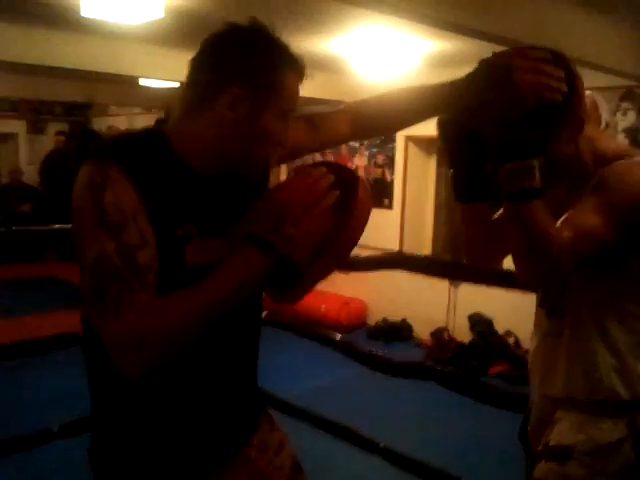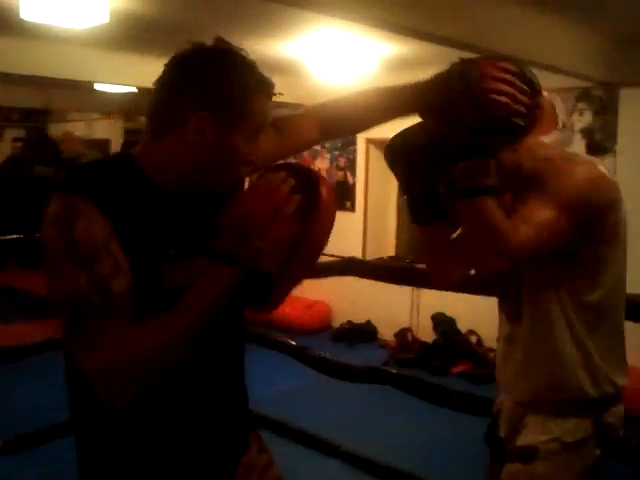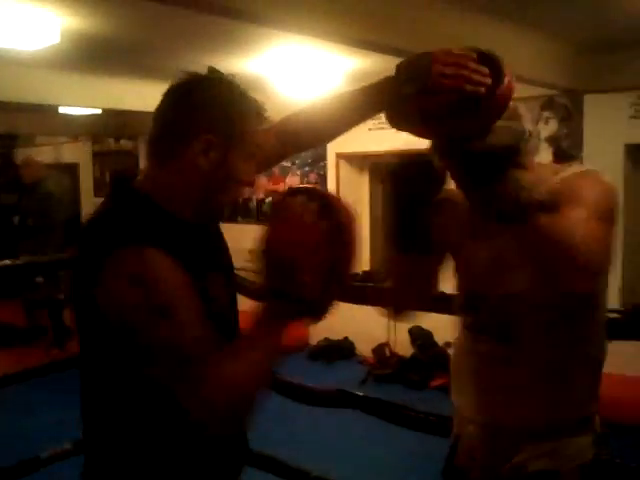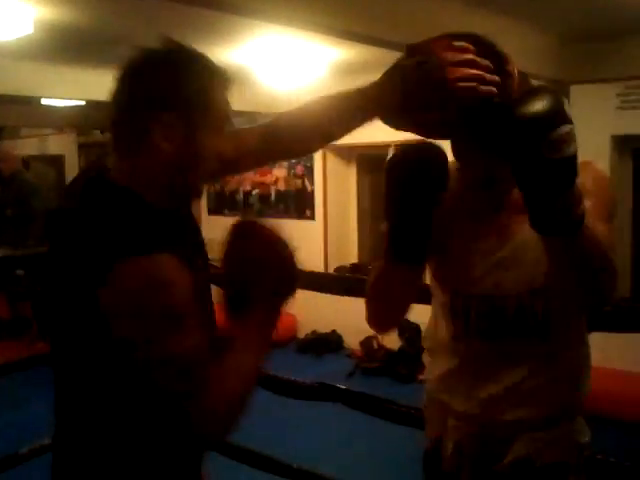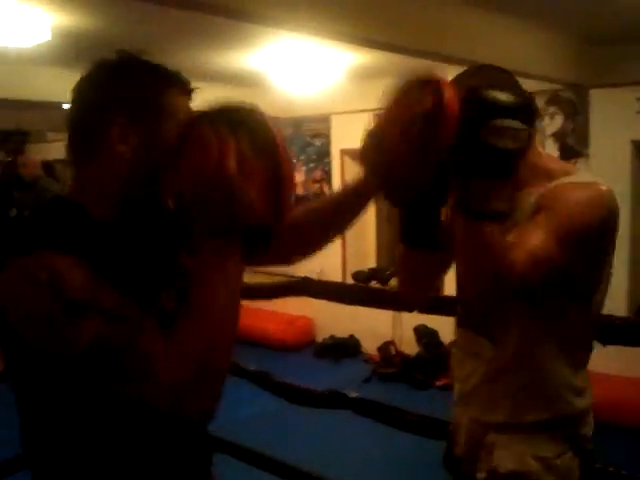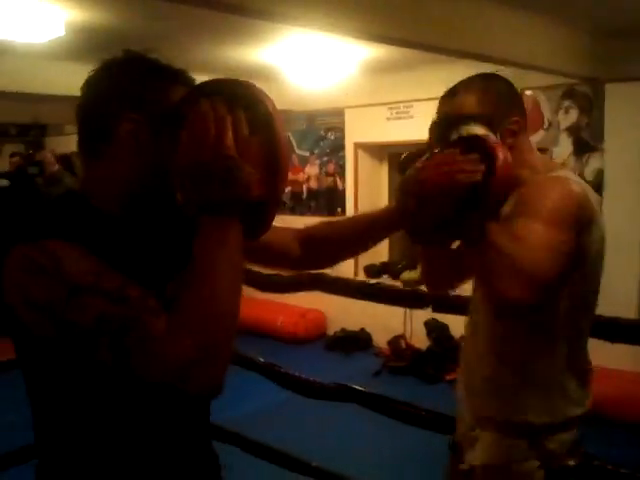
dt=0.2s
person 1, frame 1
left shoulder: (249, 153)
right shoulder: (113, 180)
left elbow: (358, 119)
right elbow: (136, 348)
left wrist: (472, 88)
right wrist: (262, 247)
person 1, frame 2
left shoulder: (217, 174)
right shoulder: (85, 211)
left elbow: (323, 121)
right elbow: (118, 379)
left wrist: (433, 92)
right wrist: (230, 264)
person 1, frame 3
left shoulder: (192, 189)
right shoulder: (138, 259)
left elbow: (292, 132)
right elbow: (222, 404)
left wrist: (396, 85)
right wrist: (285, 304)
person 1, frame 4
left shoulder: (125, 186)
right shoulder: (140, 264)
left elbow: (276, 139)
right elbow: (212, 412)
left wrist: (389, 90)
right wrist: (257, 314)
person 1, frame 5
left shoulder: (156, 219)
right shoulder: (41, 264)
left elbow: (283, 242)
right elbow: (191, 393)
left wrist: (374, 181)
right wrist: (226, 238)
person 1, frame 6
left shoulder: (175, 217)
right shoulder: (44, 257)
left elbow: (302, 247)
right elbow: (196, 371)
left wrist: (401, 213)
right wrist: (224, 215)
person 2, frame 1
right shoulder: (555, 182)
left elbow: (542, 262)
right elbow: (481, 252)
left wrist: (516, 165)
left hip: (600, 408)
right hip: (553, 389)
person 2, frame 2
left shoulder: (578, 180)
right shoulder: (506, 193)
left elbow: (500, 258)
right elbow: (445, 271)
left wrist: (471, 166)
left hip: (570, 409)
right hip: (521, 395)
person 2, frame 3
left shoulder: (579, 191)
right shoulder: (449, 210)
left elbow: (578, 283)
left wrist: (509, 178)
left hip: (552, 433)
right hip: (475, 421)
person 2, frame 4
left shoulder: (578, 182)
right shoulder: (431, 197)
left elbow: (594, 293)
right elbow: (382, 318)
left wrist: (553, 195)
right wrist: (402, 238)
left hip: (541, 422)
right hip: (452, 411)
person 2, frame 5
left shoulder: (579, 199)
right shoulder: (467, 198)
left elbow: (499, 281)
right elbow: (415, 286)
left wrist: (480, 191)
right wrist: (420, 206)
left hip: (537, 432)
right hip: (474, 414)
person 2, frame 6
left shoulder: (557, 196)
right shoulder: (509, 197)
left elbow: (518, 288)
right elbow: (439, 280)
left hip: (526, 429)
right hip: (487, 412)
